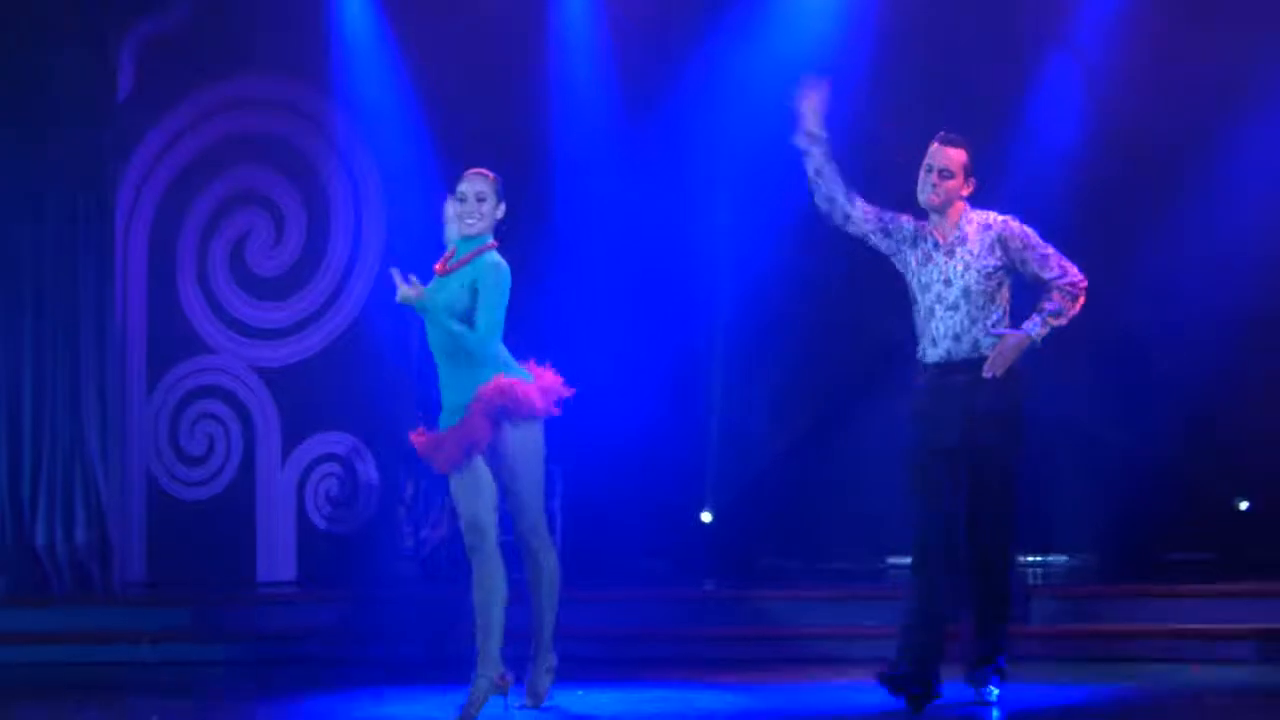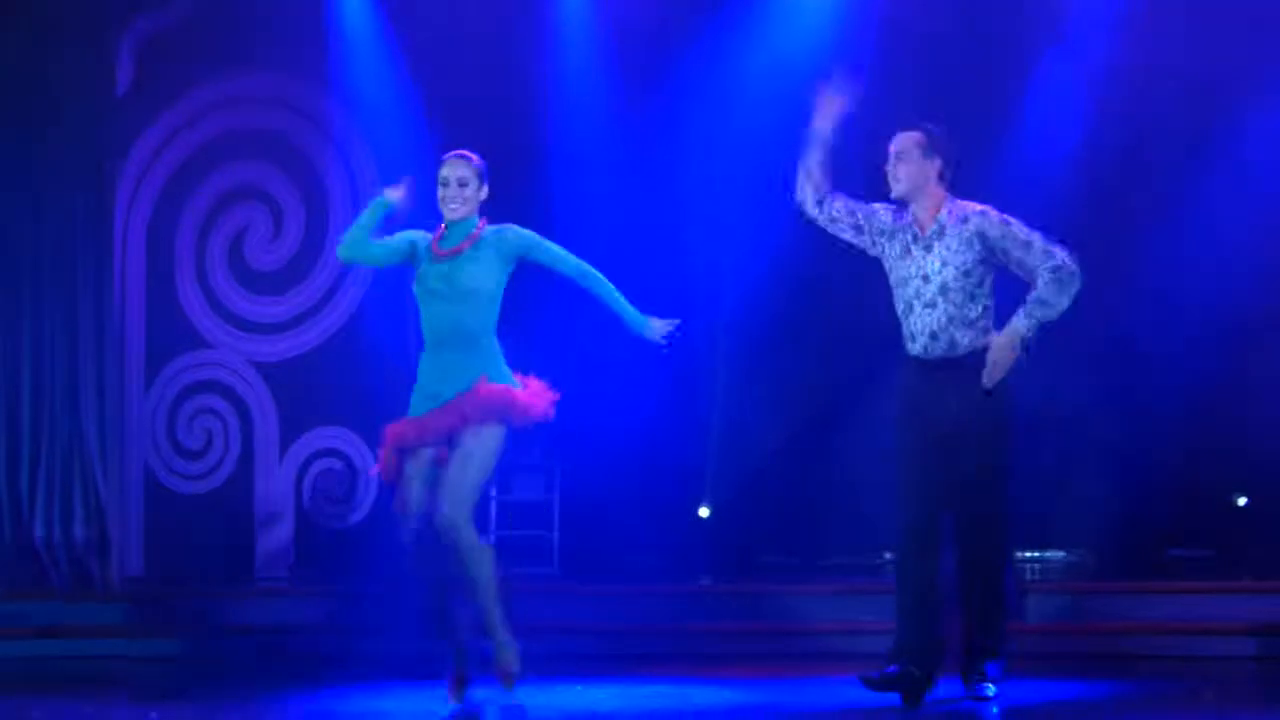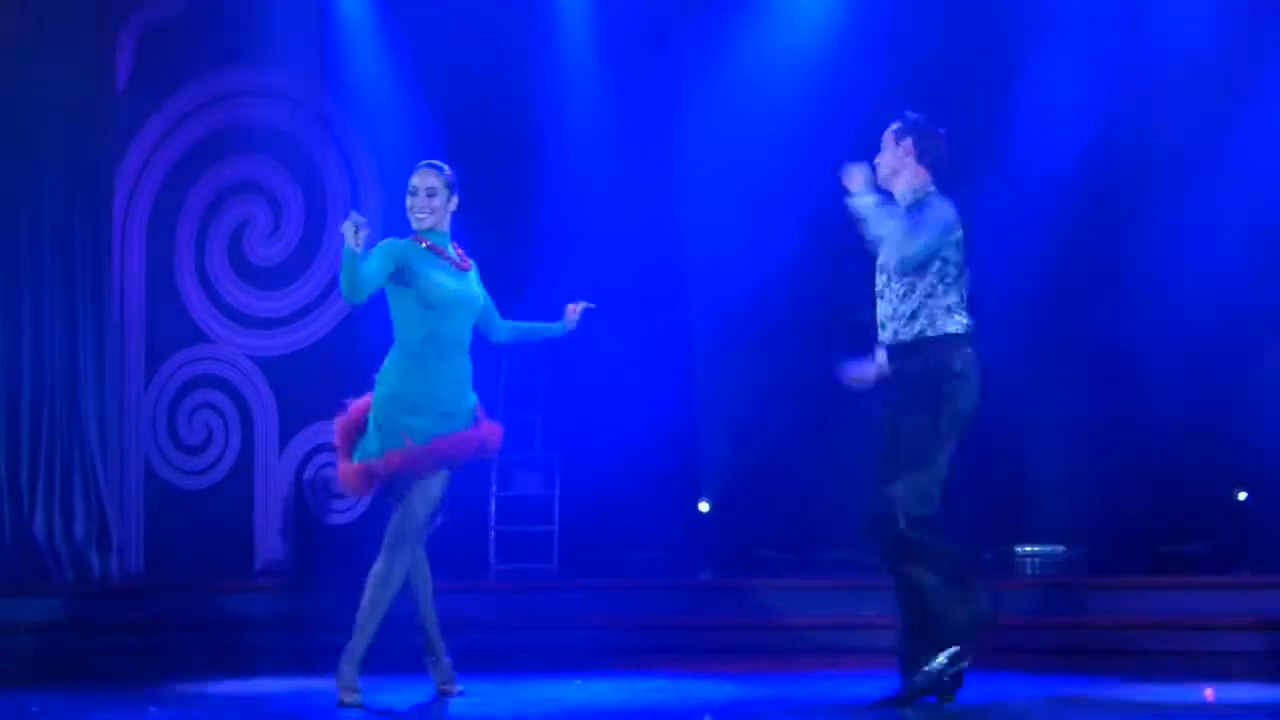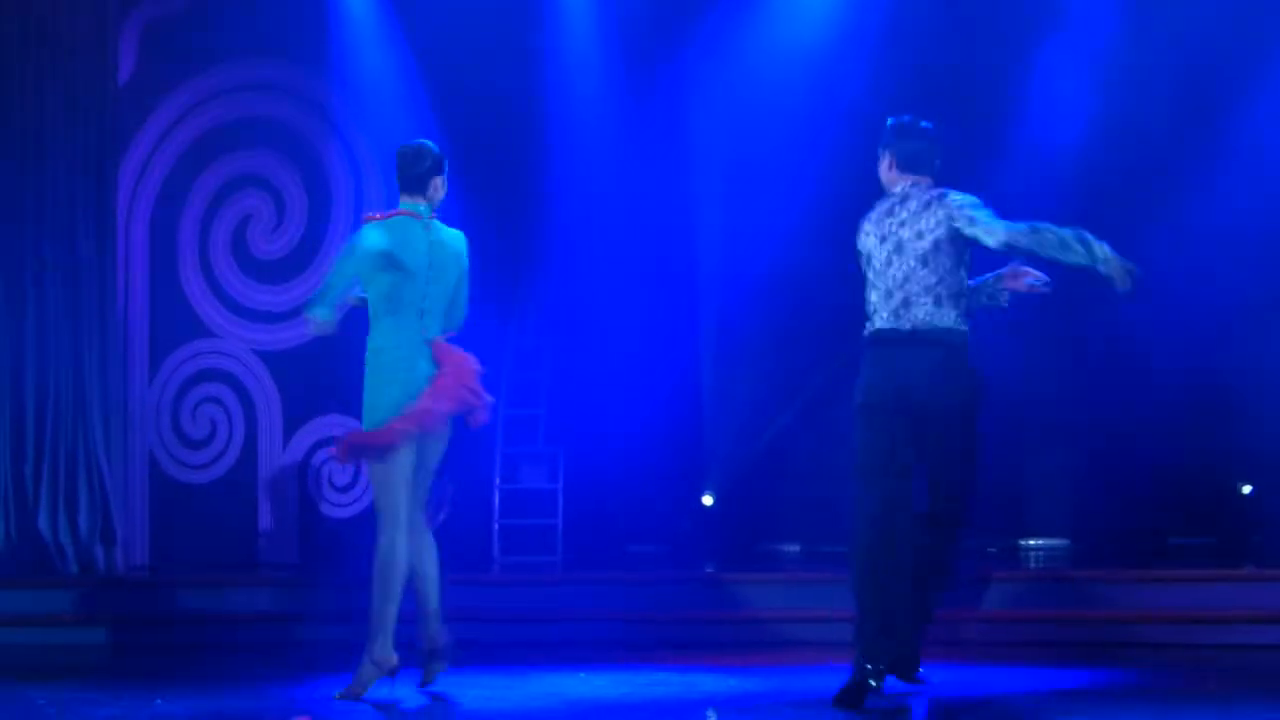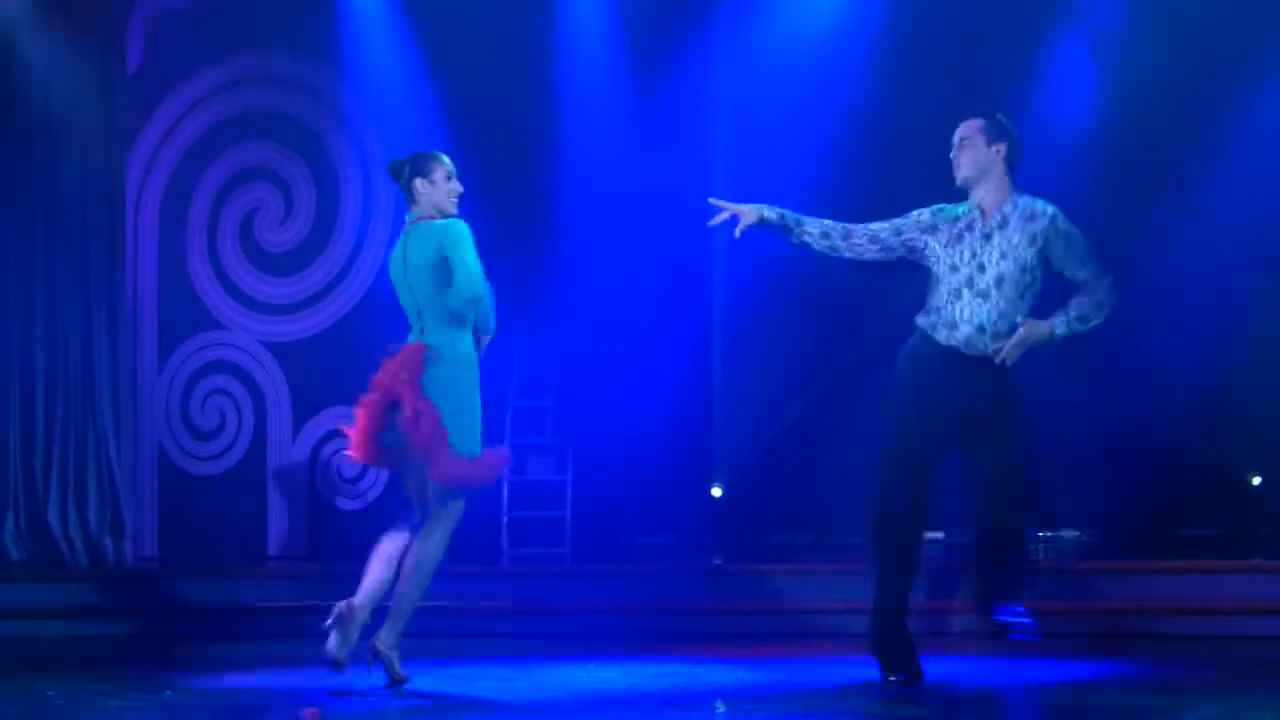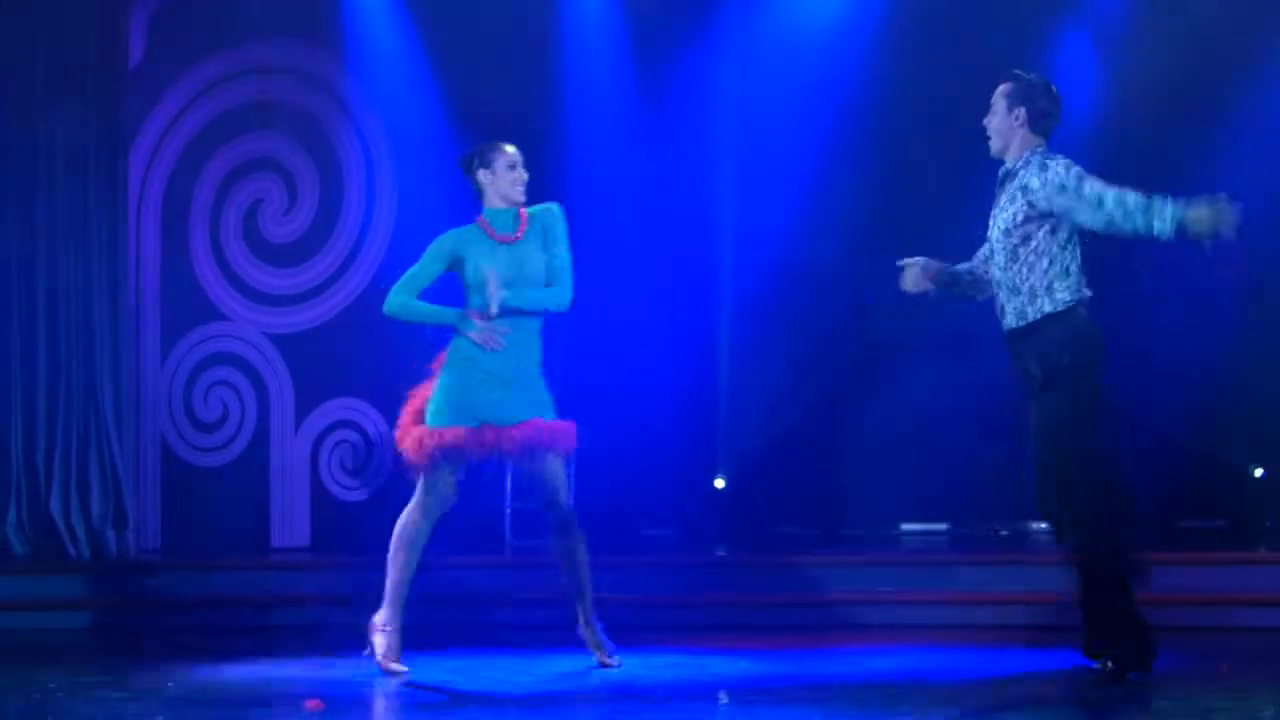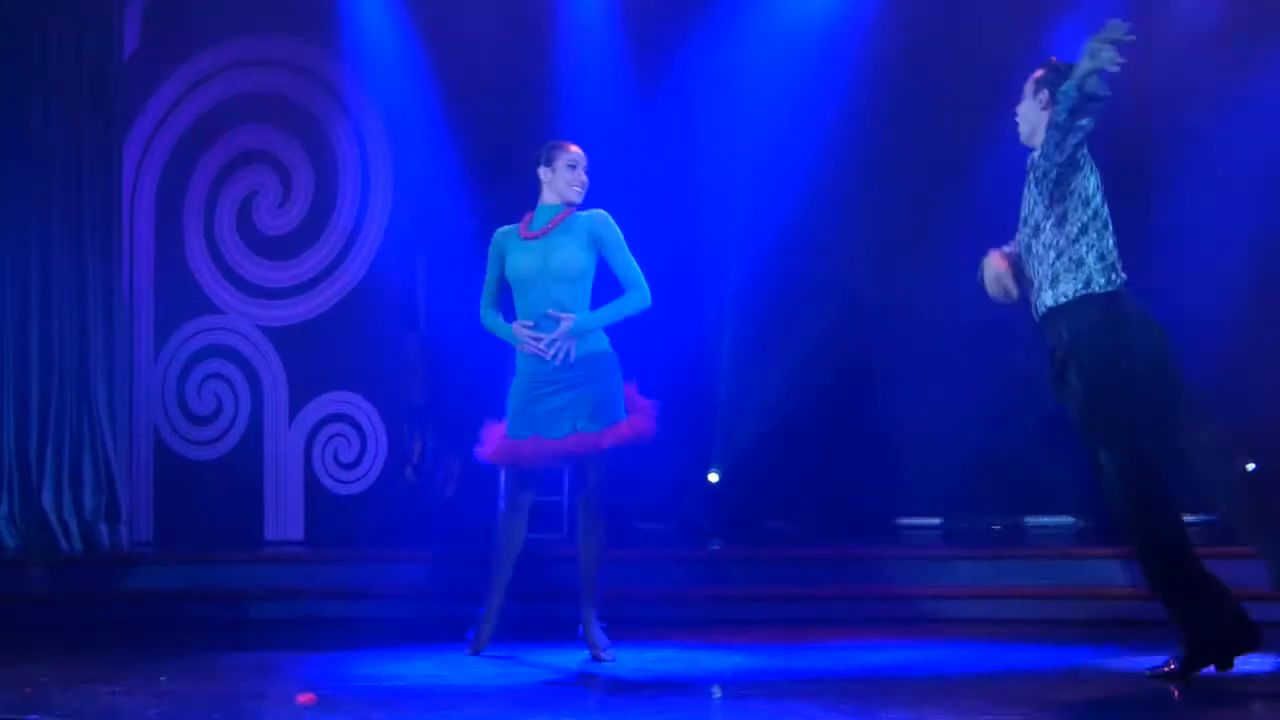
dt=0.3s
person 1, frame 1
left shoulder: (1000, 231)
right shoulder: (903, 238)
left elbow: (1070, 284)
right elbow: (834, 201)
left wrist: (1026, 336)
right wrist: (812, 130)
left hip: (989, 391)
right hip: (935, 393)
left knee: (992, 530)
right knee: (936, 531)
left ankle: (989, 659)
right ankle: (920, 665)
person 1, frame 2
left shoulder: (983, 223)
right shoulder: (884, 226)
left elbow: (1061, 272)
right elbow: (812, 199)
left wrist: (1017, 331)
right wrist: (822, 128)
left hip: (977, 384)
right hip: (922, 386)
left knee: (982, 523)
right knee: (918, 522)
left ankle: (983, 660)
right ankle: (914, 659)
person 1, frame 3
left shoulder: (932, 210)
right shoulder: (903, 212)
left elbow: (904, 250)
left wrist: (862, 196)
right wrist: (884, 359)
left hip: (936, 377)
right hip: (913, 375)
left knee: (901, 509)
right knee: (905, 510)
left ankle: (952, 634)
right ankle: (932, 662)
person 1, frame 4
left shoulder: (875, 225)
right shoulder: (948, 207)
right elbow: (1008, 234)
right wrist: (1099, 253)
left hip: (883, 372)
right hip: (942, 370)
left knee: (881, 519)
right knee: (942, 514)
left ankle: (876, 665)
right ankle: (891, 658)
person 1, frame 5
left shoulder: (1042, 223)
right shoulder: (936, 223)
left elbow: (1095, 292)
right elbow: (853, 241)
left wrist: (1047, 328)
right wrist: (772, 218)
left hip: (987, 387)
right hip: (923, 377)
left knee: (1003, 509)
right knee: (897, 509)
left ankle: (998, 599)
right ankle: (893, 647)
person 1, frame 6
left shoulder: (1042, 175)
right shoulder: (1014, 190)
left elbow: (1109, 204)
right elbow: (986, 275)
left wrist: (1182, 214)
right wrist: (937, 272)
left hip: (1064, 351)
right hip: (1047, 356)
left knee: (1075, 494)
right knee: (1077, 487)
left ankle: (1119, 643)
person 1, frame 7
left shoulder: (1060, 159)
right shoulder: (1054, 174)
left elbow: (1068, 115)
right elbow: (1033, 254)
left wrist: (1089, 75)
right wrist: (1001, 258)
left hip: (1098, 341)
right hip: (1114, 336)
left knee: (1140, 498)
right knee: (1146, 491)
left ankle: (1214, 636)
person 2, frame 1
left shoulder: (492, 267)
right shoulder: (453, 258)
left elbow: (480, 342)
left wrist: (422, 306)
left hip: (505, 403)
right hip: (462, 414)
left knee: (532, 533)
right knee: (479, 540)
left ankle: (542, 661)
right ankle: (488, 670)
person 2, frame 2
left shoulder: (505, 239)
right shoulder: (418, 244)
left elbow: (581, 271)
right elbow: (349, 252)
left wrist: (638, 321)
right wrist: (387, 202)
left hip: (485, 395)
right hip: (431, 398)
left knee: (452, 517)
right knee: (415, 517)
left ankle: (497, 632)
right ankle: (463, 643)
person 2, frame 3
left shoulder: (469, 267)
right shoulder: (396, 252)
left elbow: (494, 328)
right elbow: (358, 289)
left wrist: (557, 322)
right wrist: (352, 253)
left hip: (454, 410)
right hip: (398, 404)
left knee: (406, 535)
right knee: (407, 536)
left ankle: (352, 659)
right ankle: (434, 646)
person 2, frame 4
left shoulder: (377, 234)
right shoulder: (455, 241)
left elbow: (354, 264)
left wrist: (323, 307)
left hip: (397, 386)
right hip: (436, 385)
left knee: (394, 518)
right knee: (411, 517)
left ankle: (380, 649)
right ankle: (430, 632)
person 2, frame 5
left shoulder: (402, 251)
right shoulder: (454, 232)
right elbow: (473, 286)
right wrist: (484, 325)
left hip: (406, 385)
right hip: (445, 386)
left knee: (417, 520)
right knee: (442, 518)
left ankle: (357, 609)
right ankle: (389, 636)
person 2, frame 6
left shoulder: (548, 218)
right shoulder: (458, 241)
left elbow: (560, 297)
right elbow: (396, 302)
left wrist: (505, 300)
right wrist: (463, 318)
left hip: (524, 384)
right hip: (469, 381)
left knee: (561, 497)
right knee: (432, 499)
left ankle: (587, 620)
right ankle: (386, 621)
person 2, frame 7
left shoulder: (594, 225)
right shoulder: (505, 239)
left elbow: (641, 294)
right elbow: (486, 309)
left wrist: (583, 325)
right wrist: (510, 331)
left hip: (590, 371)
right hip: (533, 380)
left knee: (589, 495)
right knee: (519, 495)
left ankle: (588, 616)
right ankle: (494, 607)
